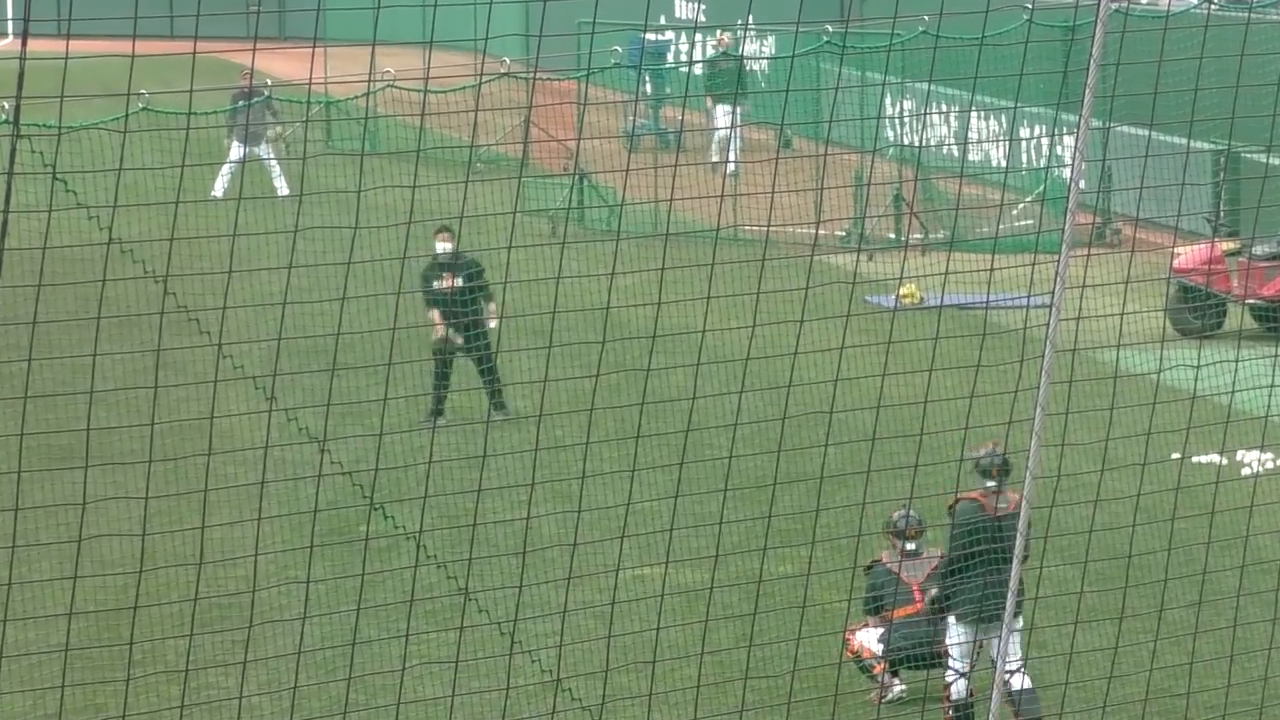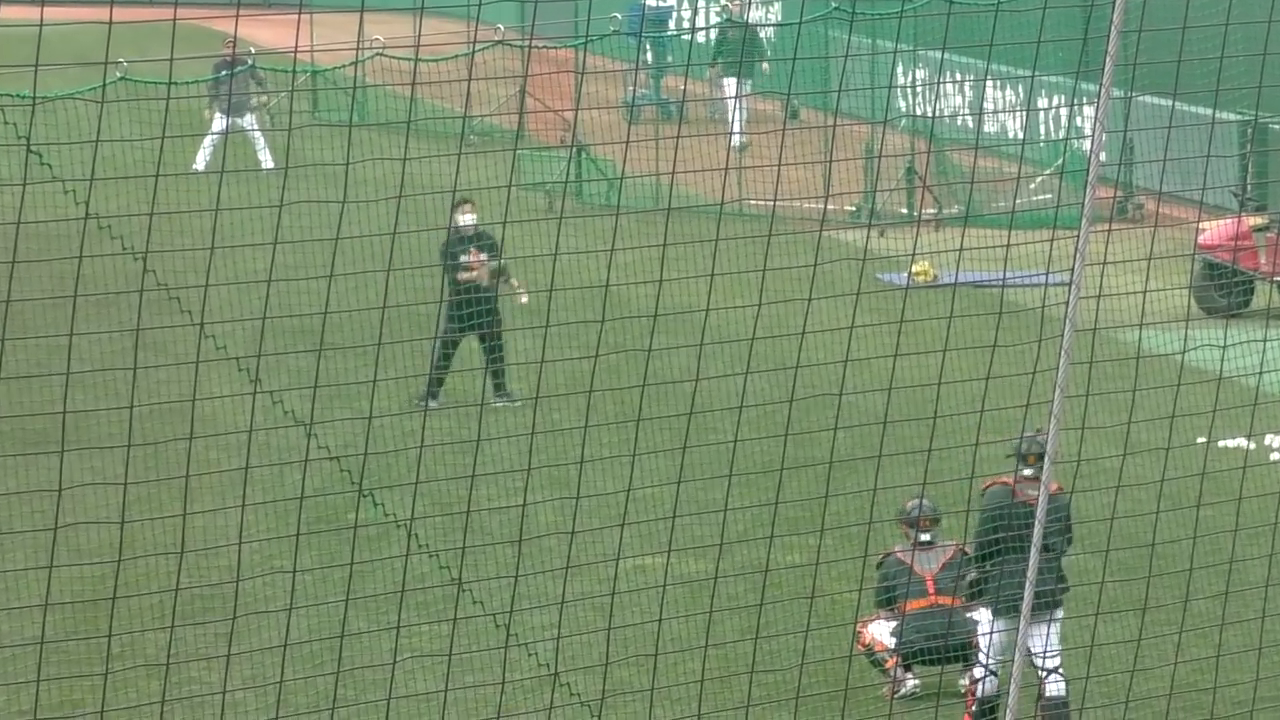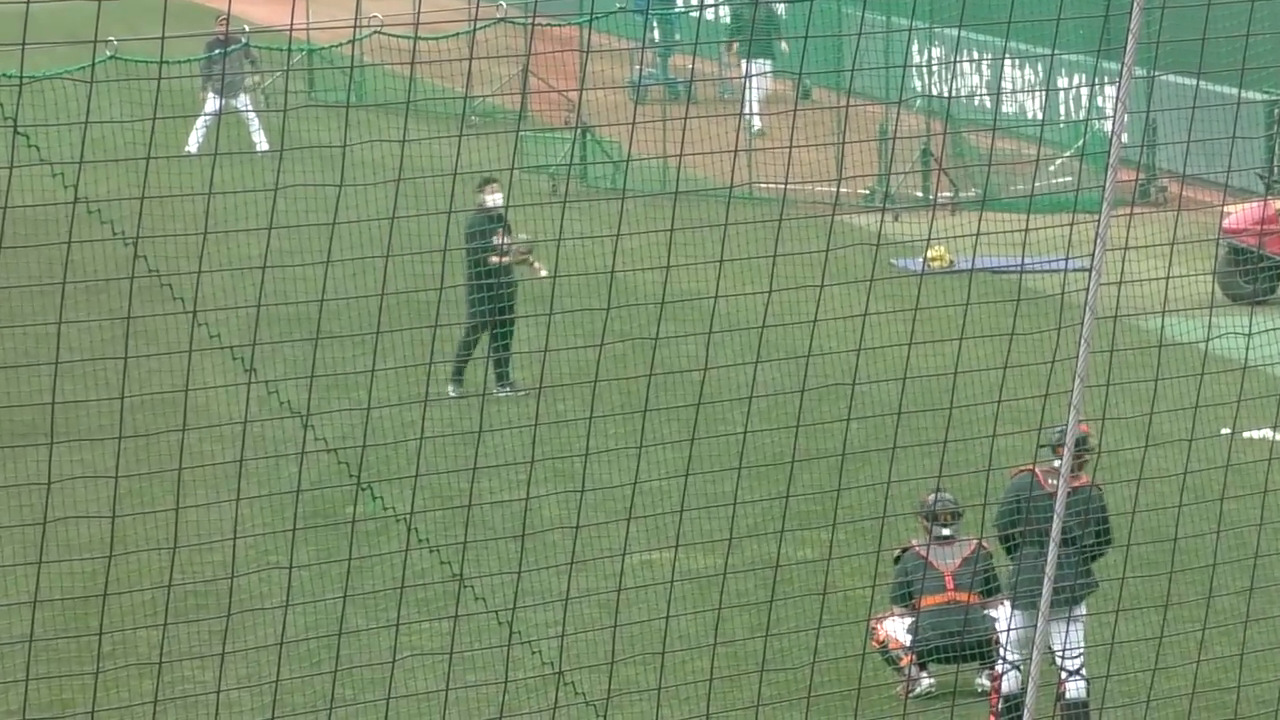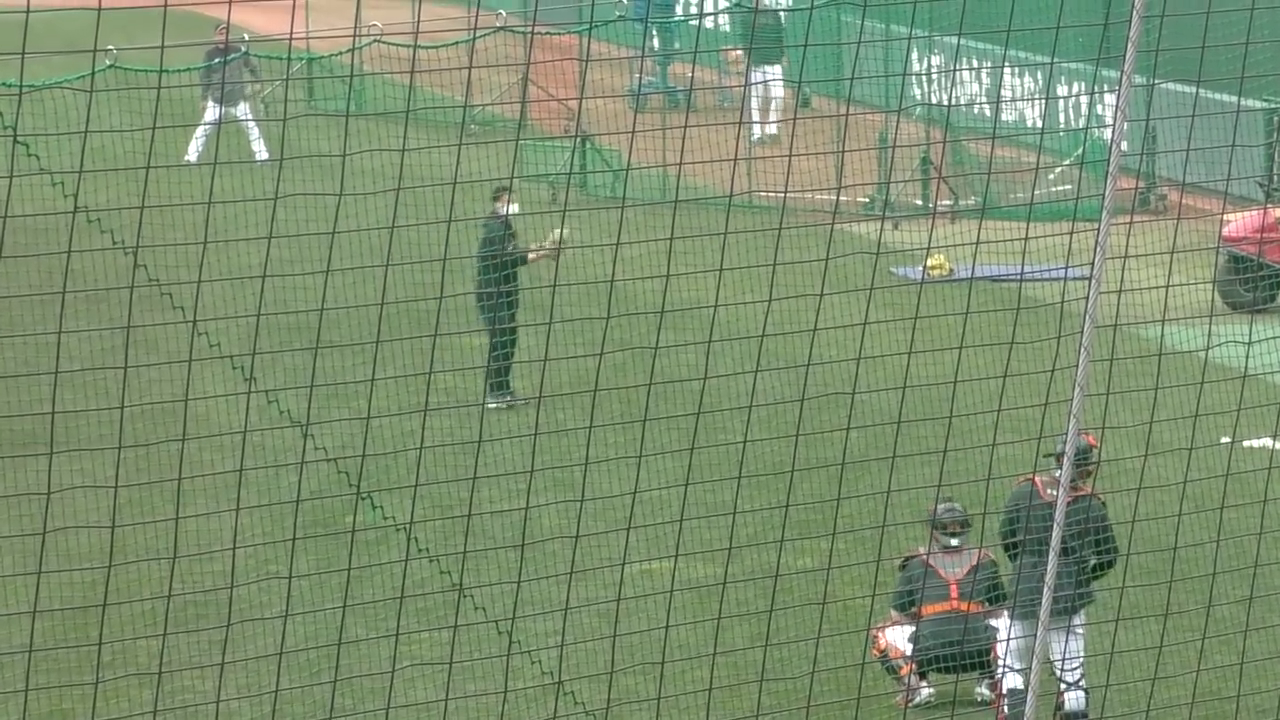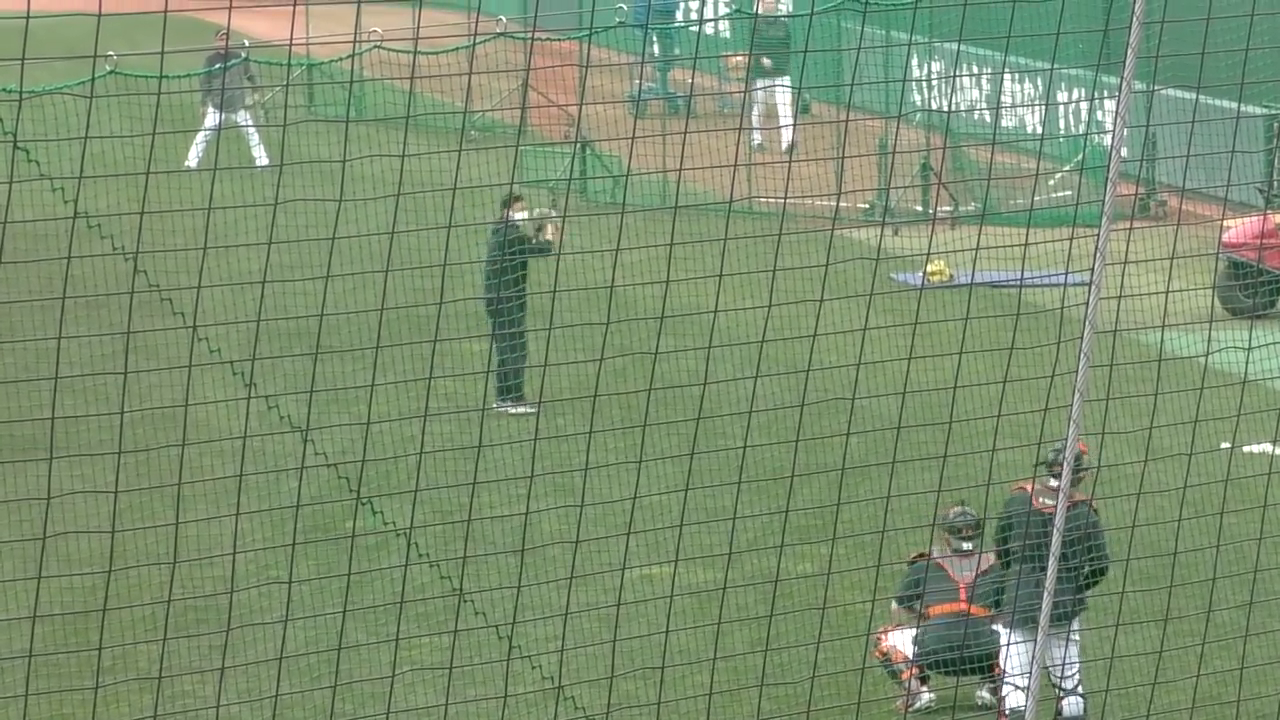
dt=0.2s
person 1, frame 1
left shoulder: (967, 507)
right shoulder: (1019, 507)
left elbow: (955, 556)
right elbow: (1022, 553)
left wrist: (943, 588)
left hip: (968, 599)
right hip: (1008, 599)
left knee: (958, 667)
right knee: (1013, 664)
person 1, frame 2
left shoulder: (998, 493)
right shoulder: (1059, 497)
left elbow: (982, 543)
right elbow: (1065, 543)
left wrist: (980, 572)
left hip: (1005, 591)
right hip: (1047, 592)
left knee: (989, 660)
right knee: (1050, 663)
person 1, frame 3
left shoulder: (1024, 481)
right shoulder: (1091, 492)
left elbow: (1003, 526)
right elbow: (1103, 542)
left hip: (1026, 583)
right hip: (1071, 586)
left knee: (1011, 655)
right knee: (1072, 662)
person 1, frame 4
left shoulder: (1025, 490)
right shoulder: (1092, 504)
left elbow: (1006, 537)
right elbow: (1108, 557)
left hip: (1026, 594)
right hip: (1069, 597)
left knee: (1012, 665)
right knee: (1071, 673)
person 1, frame 5
left shoulder: (1019, 499)
right shoulder: (1084, 511)
left elbow: (1001, 548)
right elbow: (1100, 565)
left hip: (1020, 602)
right hip: (1064, 605)
left knee: (1015, 681)
right knee: (1068, 681)
person 2, frame 1
left shoulder: (469, 264)
right shoulder: (429, 270)
left elbow: (485, 292)
right elbow: (430, 303)
left wrist: (493, 314)
right wrist: (438, 325)
left hip: (472, 324)
right hip: (446, 327)
left knee: (486, 366)
right knee: (441, 370)
left ankle: (498, 407)
right ankle: (436, 413)
person 2, frame 2
left shoulder: (487, 239)
right shoulder: (448, 244)
left elbow: (500, 268)
right elbow: (453, 275)
left wrist: (516, 286)
right wrist: (475, 275)
left hip: (486, 302)
right hip: (458, 304)
left knee: (495, 347)
right knee: (445, 348)
left ankle: (501, 393)
right ankle: (431, 394)
person 2, frame 3
left shoulder: (503, 220)
right shoulder: (475, 224)
right elbow: (480, 258)
left wrist: (527, 260)
right wrist: (507, 259)
left hip: (504, 286)
right hip: (480, 287)
left knee: (504, 334)
right knee: (473, 333)
left ankle: (503, 382)
right ankle: (456, 379)
person 2, frame 4
left shoulder: (505, 227)
right shoulder: (494, 229)
left elbow: (515, 256)
right elbow: (511, 258)
left wrist: (539, 251)
right wrist: (543, 253)
left hip: (506, 293)
right hip: (491, 294)
left knee: (508, 342)
right knee: (498, 341)
left ankle: (502, 390)
right ankle: (494, 392)
person 2, frame 5
left shoulder: (507, 233)
right shoulder: (510, 234)
left elbow: (525, 253)
right elbow: (543, 249)
left wrist: (537, 234)
right wrist: (548, 232)
left hip: (506, 300)
right hip: (504, 301)
left knee: (505, 348)
right knee: (515, 348)
left ankle: (503, 398)
right ankle: (515, 399)
person 3, frame 1
left shoulder: (880, 570)
right shoulder: (942, 564)
left elbow: (873, 622)
left hip: (900, 652)
right hip: (943, 649)
left knee: (854, 637)
left ankle: (889, 683)
person 3, frame 2
left shoulder: (892, 562)
right shoulder: (959, 555)
left elbow: (885, 614)
right elbow: (975, 602)
left hip: (913, 647)
right hip: (960, 644)
left knee: (866, 631)
right knee: (984, 614)
left ankle: (902, 677)
person 3, frame 3
left shoulder: (910, 557)
right shoulder: (979, 551)
left elbow: (900, 611)
right elbow: (994, 602)
left hip: (930, 645)
right hip: (978, 643)
left knee: (881, 627)
right knee: (1003, 610)
left ankle: (917, 676)
right ankle: (989, 673)
person 3, frame 4
left shoulder: (915, 564)
right shoulder: (985, 561)
left elbow: (898, 616)
right elbow: (998, 611)
left hip: (932, 654)
right hip: (979, 652)
left knee: (883, 636)
right knee: (1005, 620)
left ankle: (916, 685)
right ankle: (989, 683)
person 3, frame 5
left shoulder: (924, 564)
right shoulder: (993, 566)
left elbow: (899, 609)
left hip: (936, 653)
right hip: (983, 655)
left knee: (886, 638)
left ankle: (917, 690)
right ankle: (990, 687)
